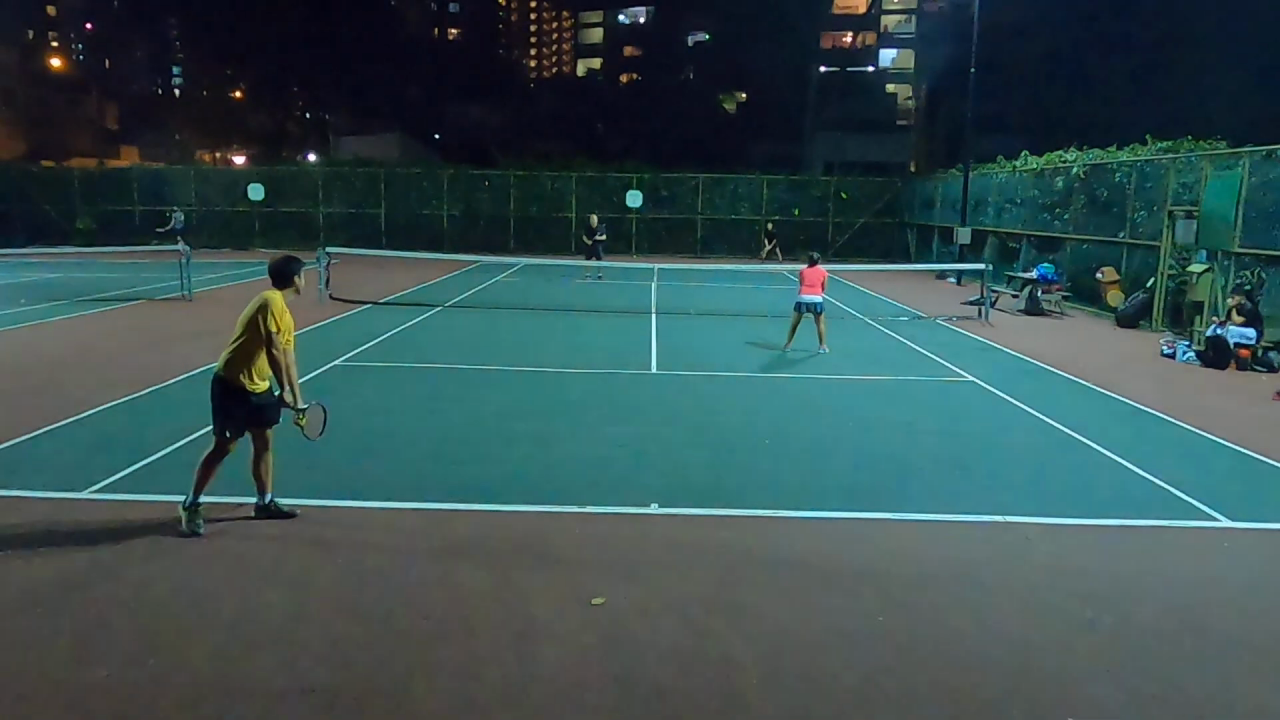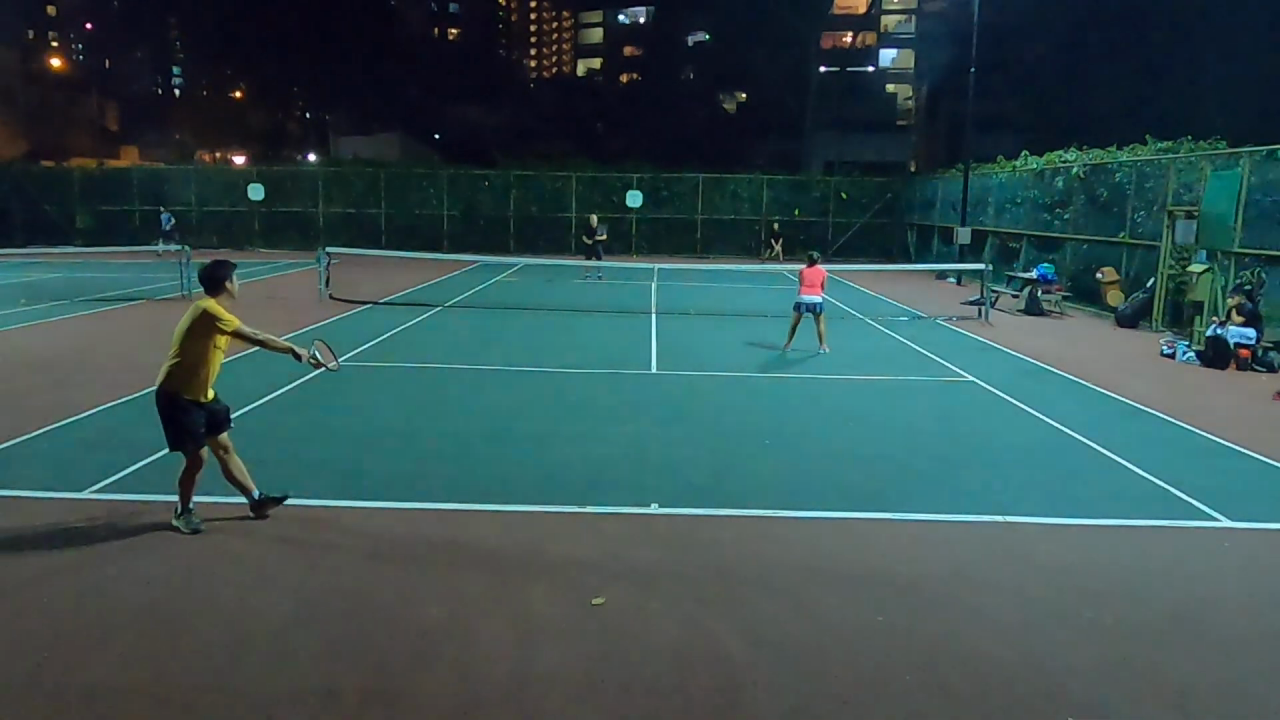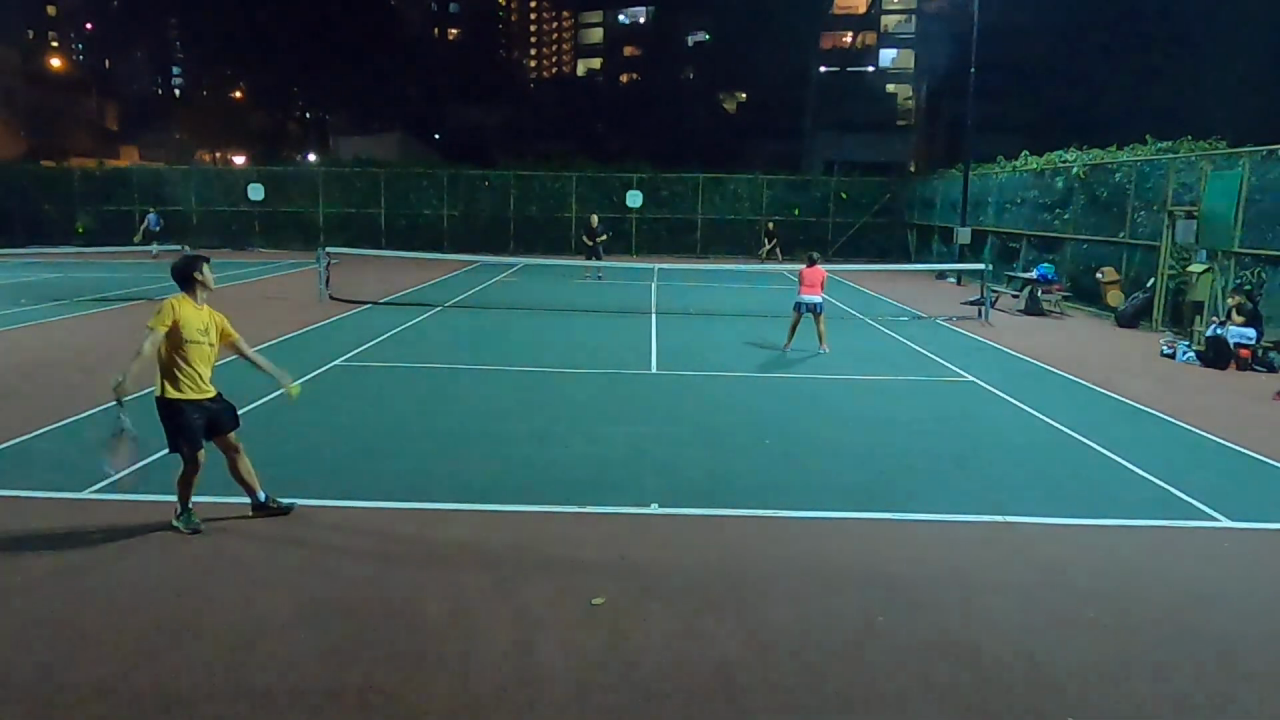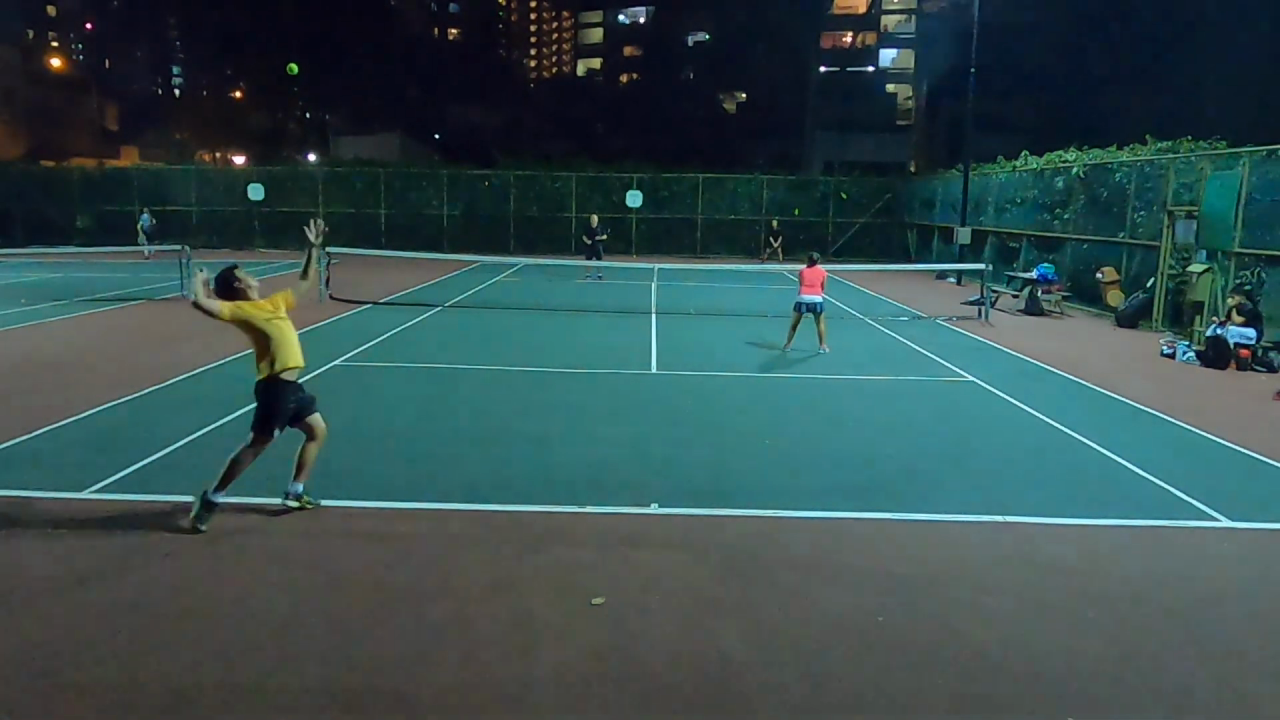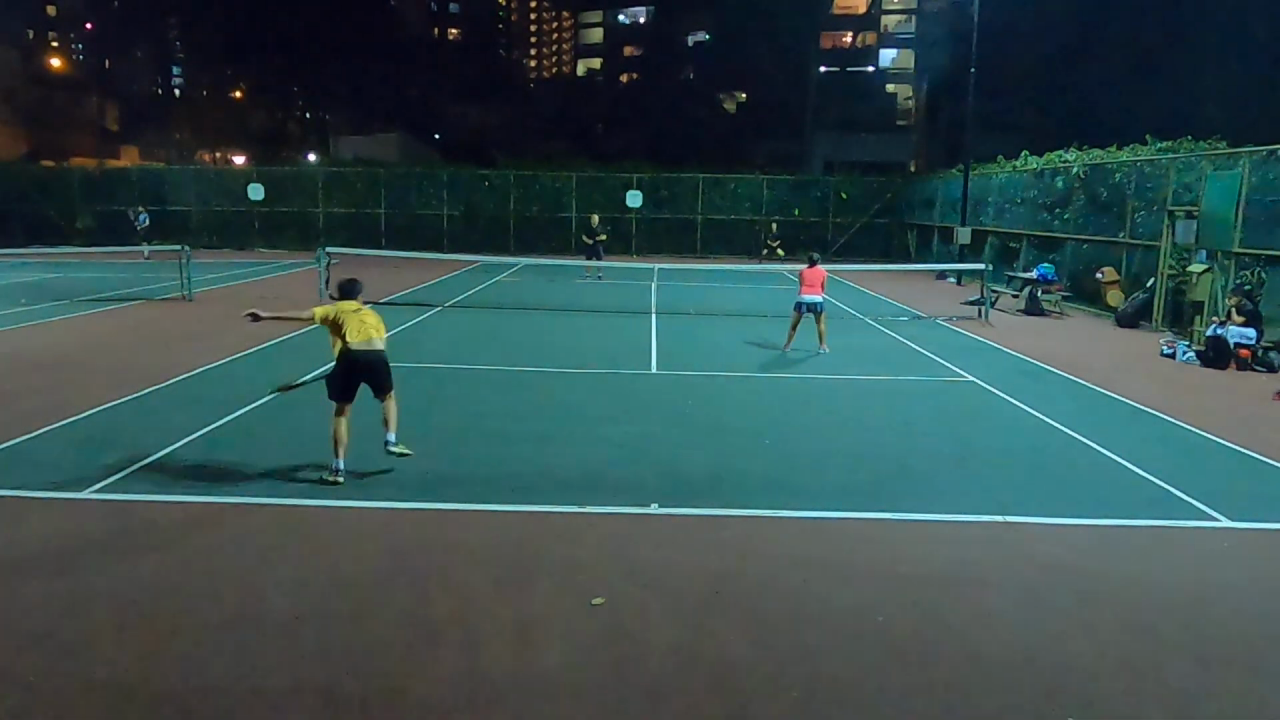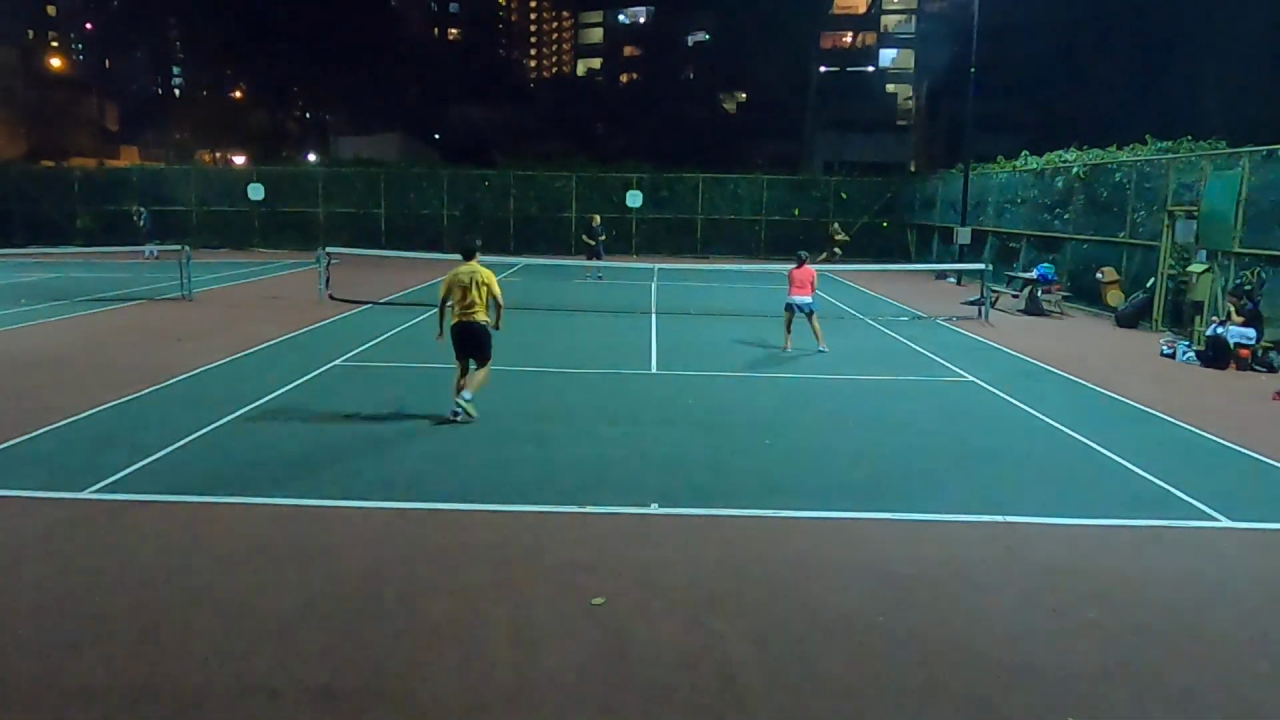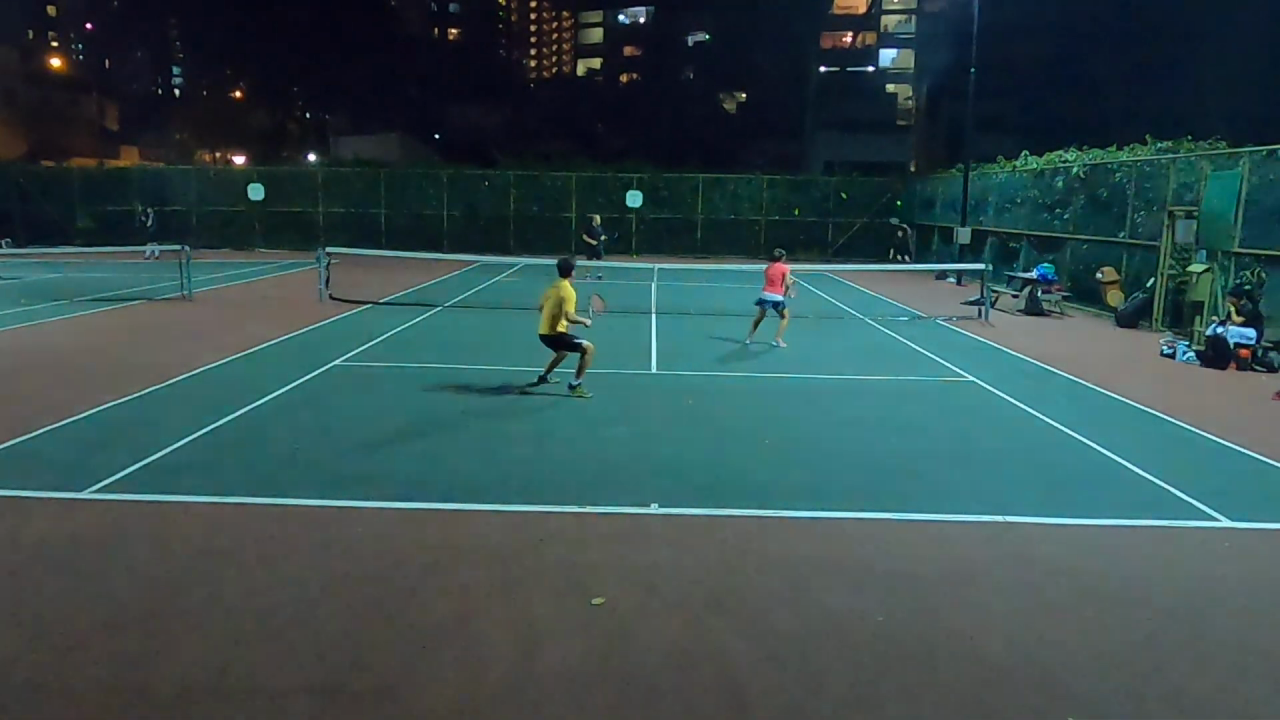
dt=0.7s
person 1, frame 1
left shoulder: (285, 315)
right shoulder: (271, 302)
left elbow: (288, 357)
right elbow: (273, 350)
left wrist: (296, 396)
right wrist: (284, 390)
left hip: (258, 386)
right hip: (232, 384)
left knee: (264, 443)
right knee: (223, 447)
left ankle: (265, 503)
right ankle: (191, 505)
person 1, frame 2
left shoulder: (218, 314)
right shoulder: (207, 311)
left elbow: (254, 339)
right elbow: (255, 338)
left wrist: (289, 349)
right wrist: (293, 347)
left hip: (202, 395)
right hip: (177, 397)
left knee: (224, 449)
right knee: (197, 457)
left ankle: (257, 501)
right ankle: (183, 513)
person 1, frame 3
left shoulder: (214, 317)
right shoulder: (173, 307)
left elbow: (245, 350)
right elbow: (149, 343)
left wrist: (277, 374)
right wrist: (127, 374)
left hip: (207, 396)
right hip: (175, 399)
left knee: (234, 447)
right knee: (194, 460)
left ankle: (260, 501)
right ankle: (183, 512)
person 1, frame 4
left shoulder: (275, 302)
right shoulder: (241, 309)
left elbow: (307, 282)
right elbow: (200, 303)
left wrist: (314, 246)
right wrist: (198, 283)
left hip: (290, 384)
right hip: (276, 385)
left knee: (318, 431)
right knee: (256, 445)
left ankle: (295, 492)
right ankle: (210, 499)
person 1, frame 5
left shoulder: (332, 309)
right shoulder: (372, 314)
left elbow: (304, 315)
right elbow: (382, 344)
left wrist: (267, 315)
left hip: (349, 357)
right hip: (377, 355)
left knee: (341, 413)
right knee: (388, 398)
left ankle: (338, 468)
right ankle: (391, 441)
person 1, frame 6
left shoulder: (452, 275)
right shoulder: (486, 274)
left elbow: (442, 305)
right elbow: (499, 302)
left wrist: (441, 328)
right wrist: (498, 321)
left hip: (458, 326)
right hip: (478, 325)
left knee: (462, 368)
right knee: (483, 368)
left ankle: (456, 410)
right ankle: (465, 398)
person 1, frame 7
left shoulder: (553, 288)
right shoulder: (568, 292)
left elbow: (542, 307)
right elbow: (569, 317)
right wrist: (585, 321)
left hip: (544, 333)
right hip: (554, 334)
left knee: (563, 352)
right knee: (588, 349)
left ankle: (544, 377)
right ankle: (575, 385)
